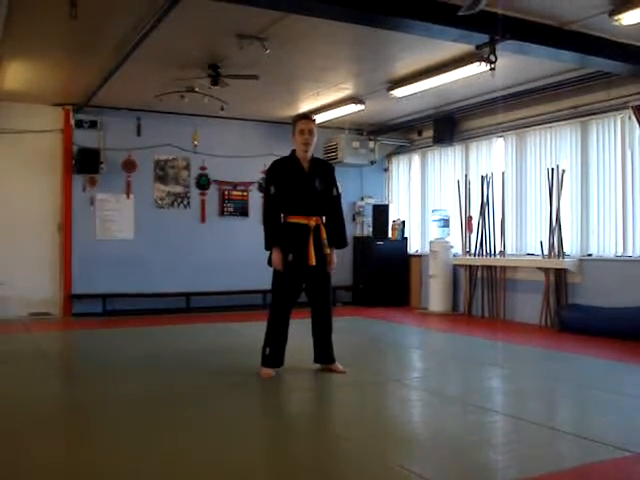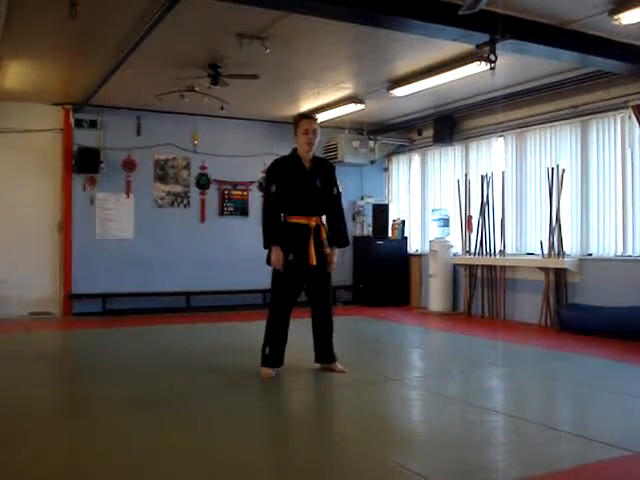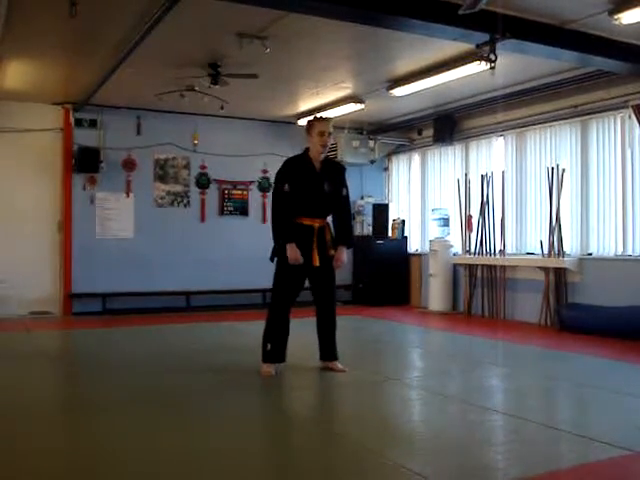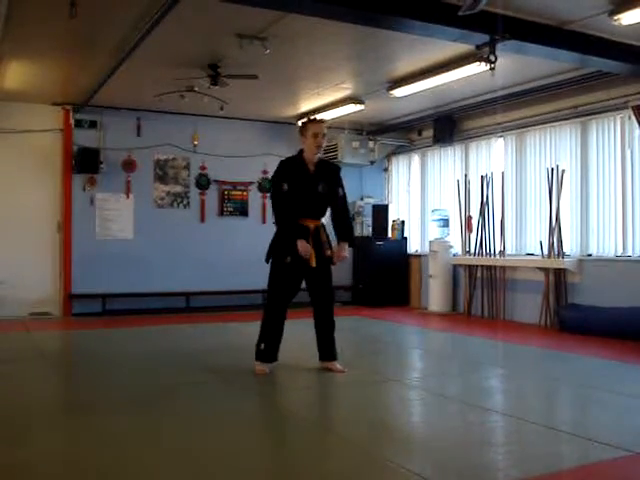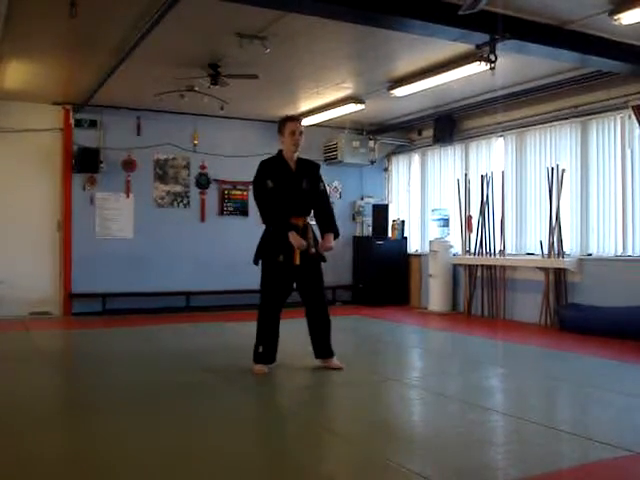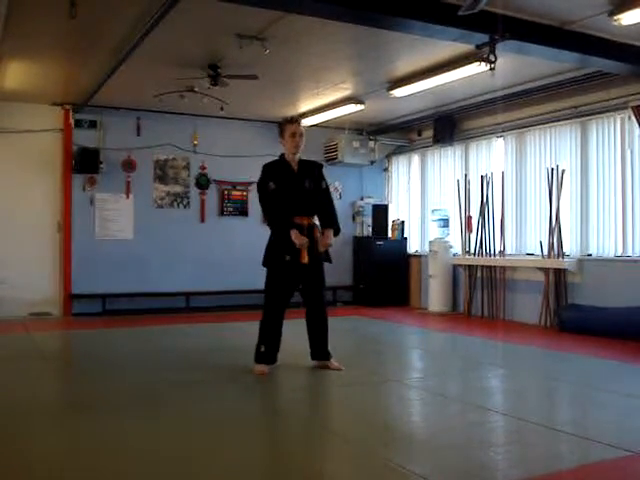
dt=0.3s
person 1, frame 1
left shoulder: (326, 170)
right shoulder: (279, 168)
left elbow: (334, 210)
right elbow: (271, 211)
left wrist: (333, 247)
right wrist: (275, 247)
left hip: (318, 241)
right hip: (290, 239)
left knee: (322, 302)
right knee: (282, 303)
left ankle: (326, 358)
right ankle: (270, 361)
person 1, frame 2
left shoulder: (326, 169)
right shoulder: (280, 167)
left elbow: (335, 209)
right elbow: (270, 210)
left wrist: (335, 246)
right wrist: (274, 246)
left hip: (318, 240)
right hip: (289, 239)
left knee: (323, 302)
right knee: (281, 303)
left ankle: (326, 358)
right ankle: (270, 360)
person 1, frame 3
left shoulder: (336, 170)
right shoulder: (291, 167)
left elbow: (343, 209)
right elbow: (280, 208)
left wrist: (343, 246)
right wrist: (288, 243)
left hip: (323, 240)
right hip: (295, 238)
left knee: (327, 301)
right knee: (282, 300)
left ankle: (328, 357)
right ankle: (270, 358)
person 1, frame 4
left shoulder: (331, 172)
right shoulder: (286, 168)
left elbow: (340, 207)
right elbow: (281, 209)
left wrist: (344, 242)
right wrist: (297, 240)
left hip: (319, 239)
right hip: (289, 241)
left knee: (325, 302)
right knee: (277, 301)
left ankle: (328, 357)
right ankle: (264, 357)
person 1, frame 5
left shoulder: (311, 169)
right shoulder: (267, 168)
left elbow: (322, 203)
right elbow: (267, 207)
left wrist: (329, 233)
right wrist: (288, 233)
left hip: (306, 238)
right hip: (277, 240)
left knee: (317, 300)
right knee: (271, 303)
left ankle: (325, 355)
right ankle: (262, 358)
person 1, frame 6
left shoulder: (314, 170)
right shoulder: (270, 171)
left elbow: (325, 203)
right elbow: (270, 209)
left wrist: (329, 230)
right wrist: (291, 232)
left hip: (313, 241)
right hip: (283, 241)
left knee: (316, 301)
right knee: (275, 302)
left ankle: (321, 355)
right ankle: (264, 358)
